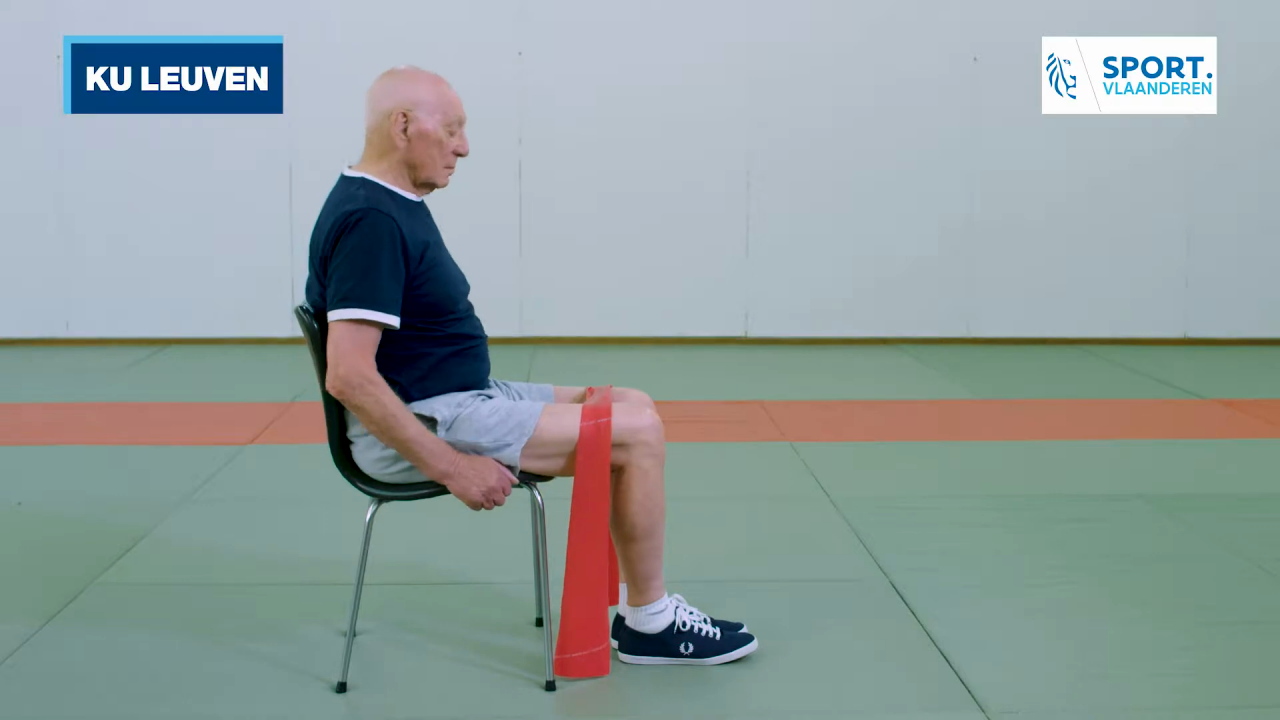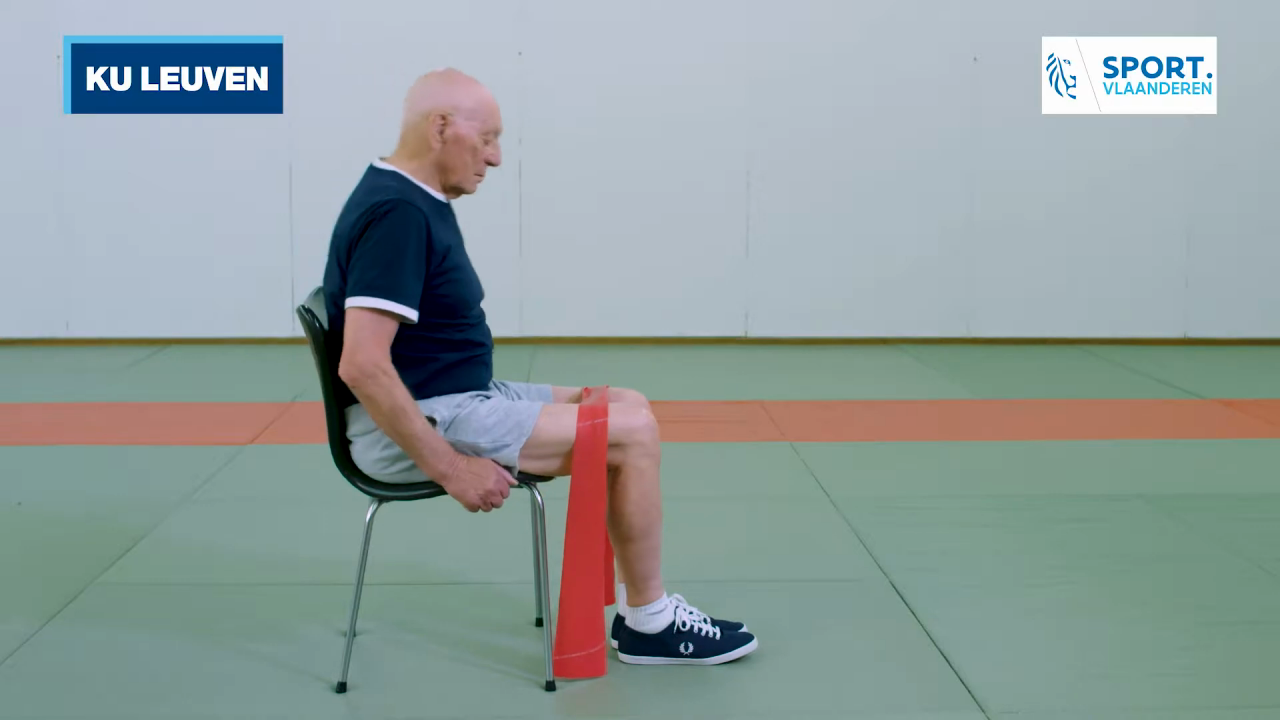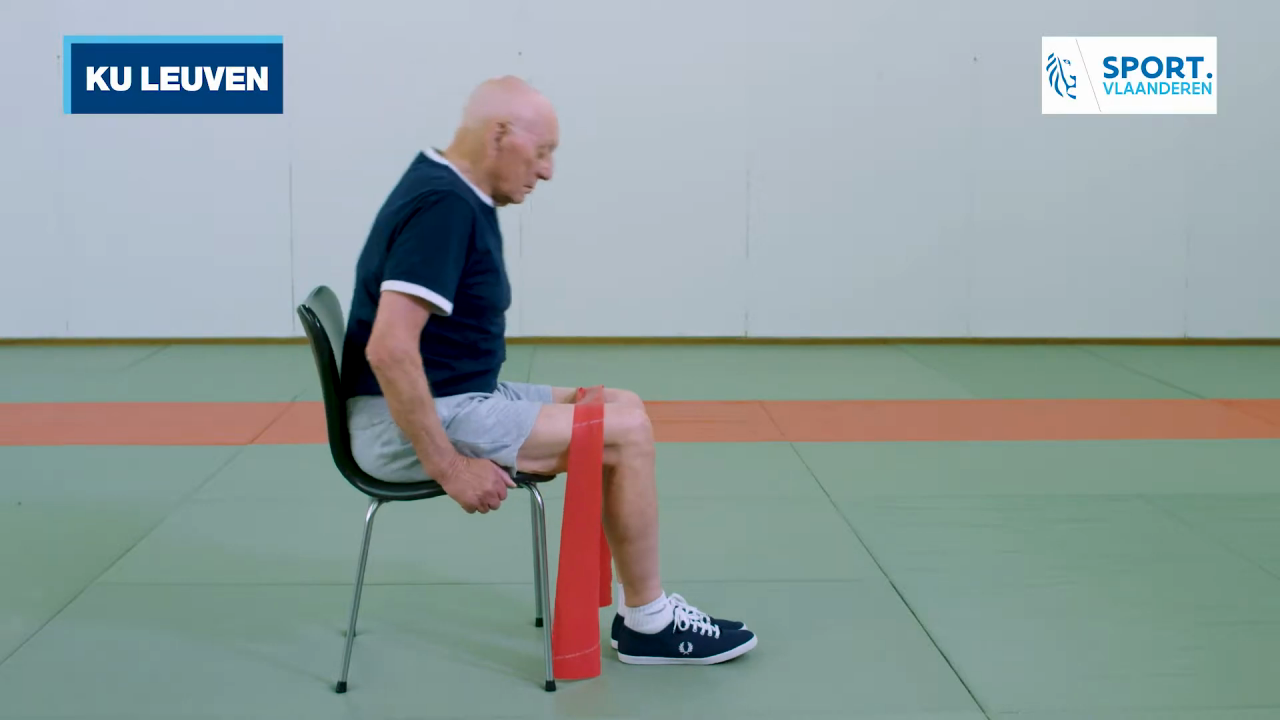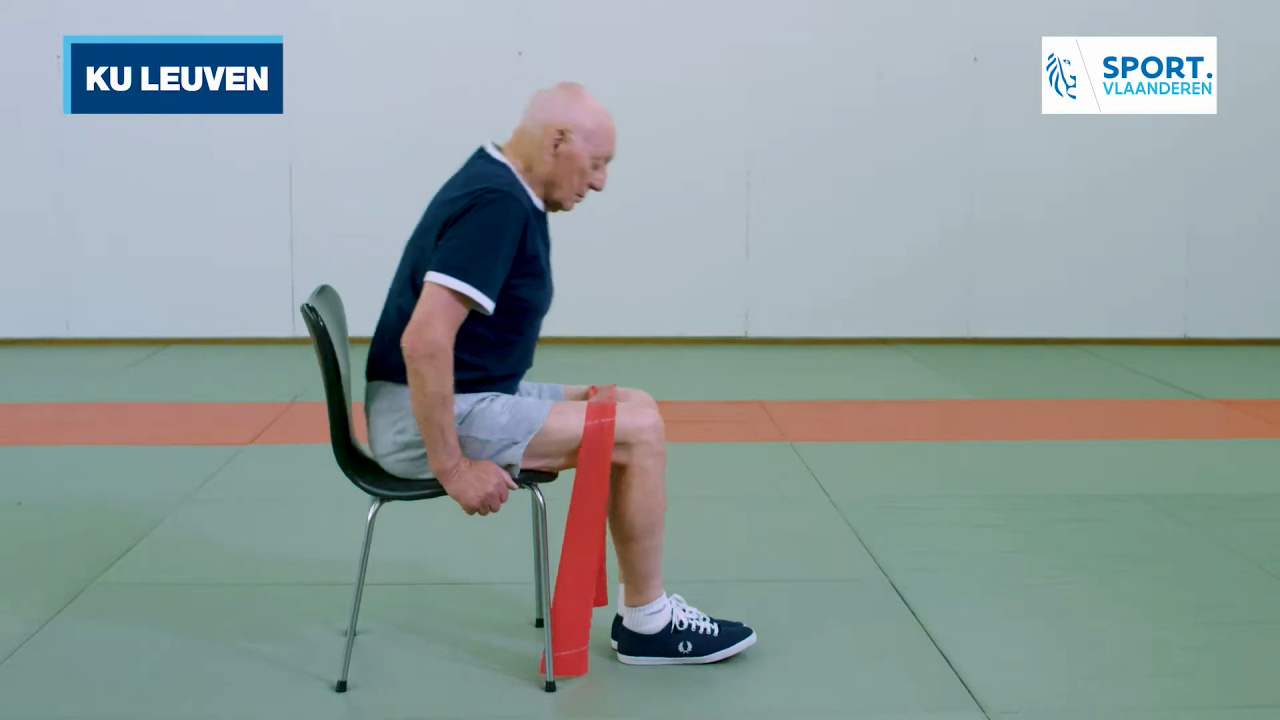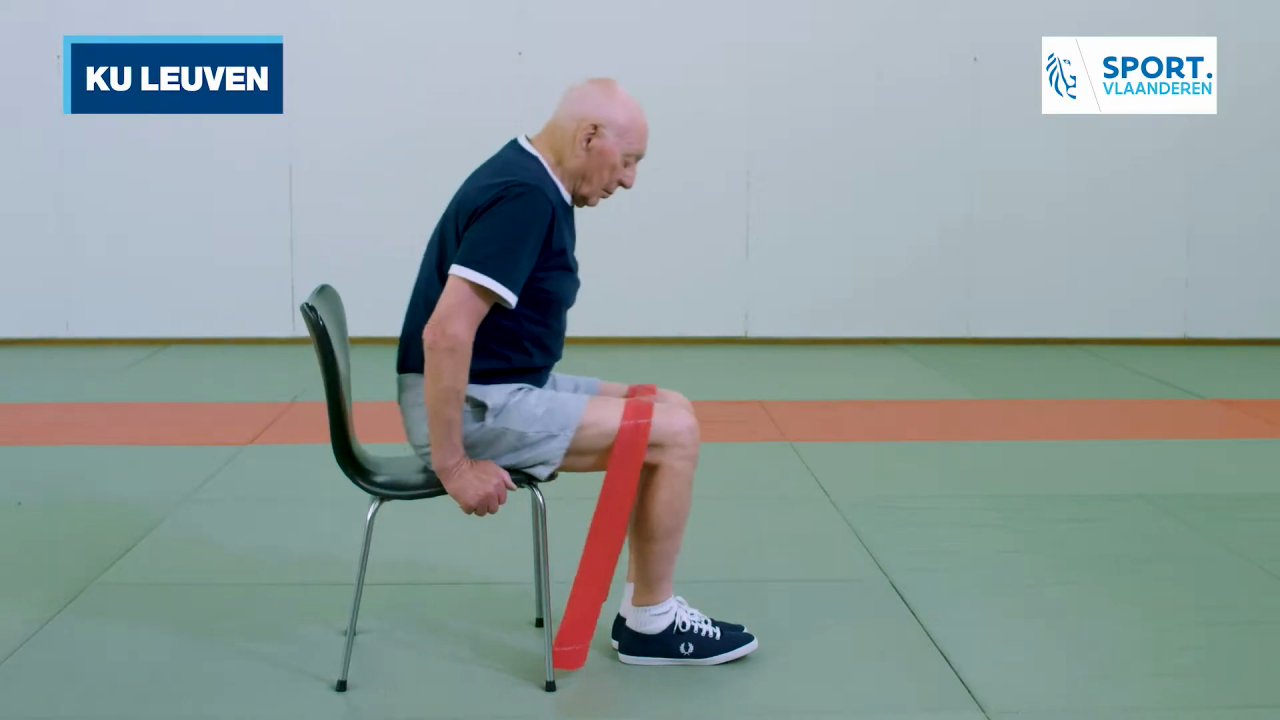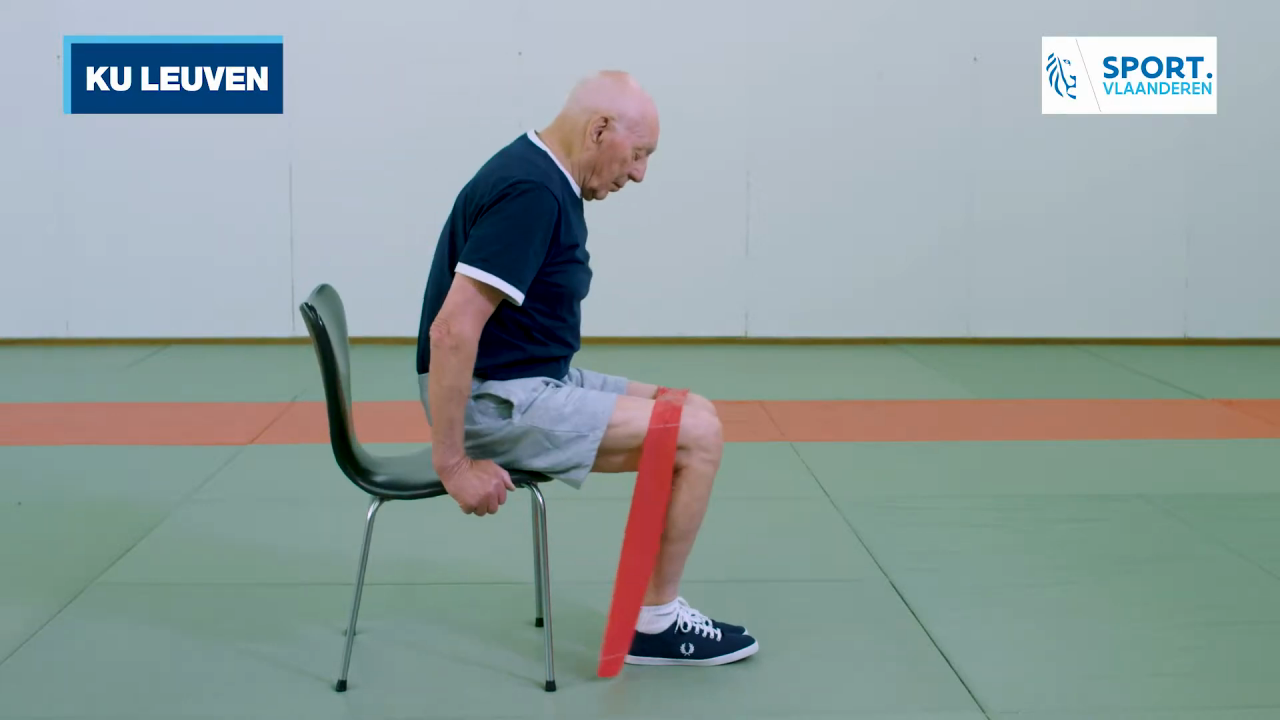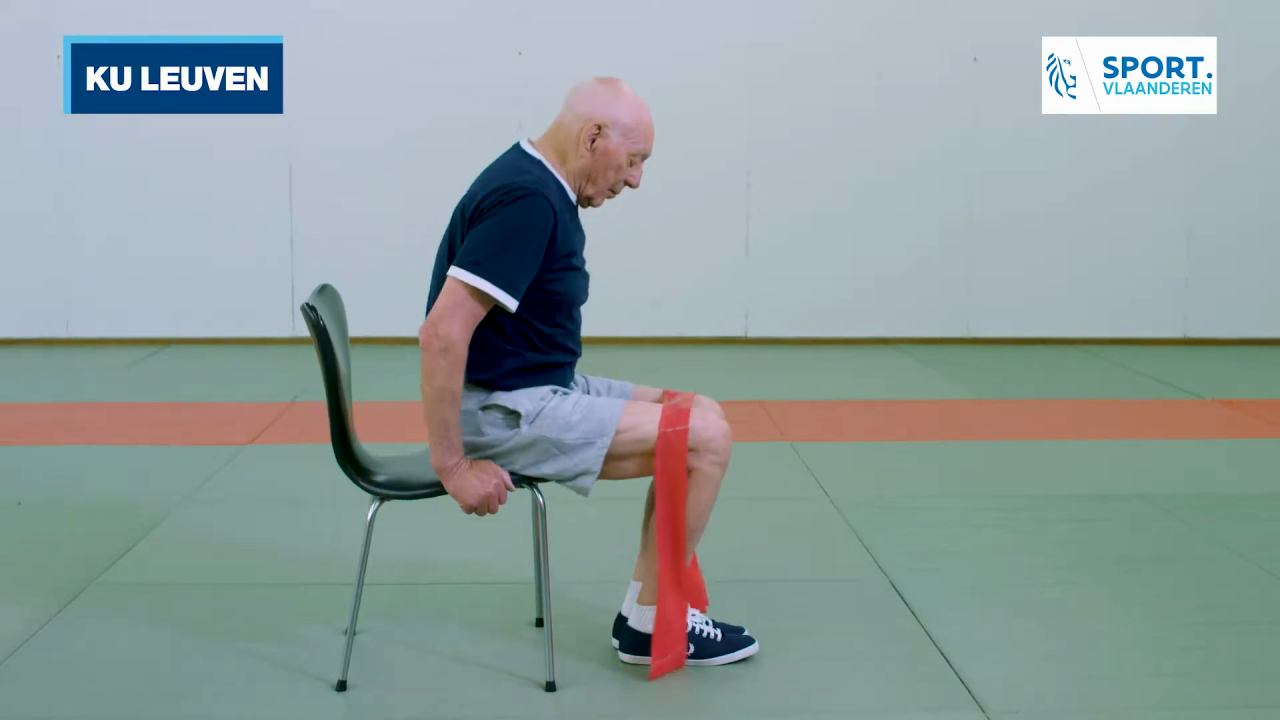
dt=0.2s
person 1, frame 1
left shoulder: (393, 203)
right shoulder: (372, 218)
right elbow: (348, 376)
right wrist: (449, 466)
left hip: (459, 400)
right hip: (425, 424)
left knee: (632, 408)
right knee: (636, 434)
left ankle: (642, 607)
right ankle: (651, 623)
person 1, frame 2
left shoulder: (415, 199)
right shoulder: (398, 212)
right elbow: (363, 364)
right wrist: (449, 467)
left hip: (458, 399)
right hip: (419, 423)
left knee: (628, 408)
right knee: (632, 434)
left ankle: (642, 608)
right ankle: (651, 623)
person 1, frame 3
left shoulder: (455, 193)
right shoulder: (445, 206)
right elbow: (390, 348)
right wrist: (447, 466)
left hip: (458, 399)
right hip: (412, 424)
left knee: (624, 408)
right knee: (625, 434)
left ankle: (644, 608)
right ankle: (650, 624)
person 1, frame 4
left shoulder: (502, 188)
right shoulder: (497, 203)
right elbow: (424, 340)
right wrist: (451, 466)
left hip: (476, 396)
right hip: (430, 415)
left knee: (637, 410)
right knee: (638, 433)
left ankle: (641, 609)
right ankle: (648, 623)
person 1, frame 5
left shoulder: (529, 181)
right shoulder: (524, 197)
right elbow: (446, 333)
right wrist: (452, 464)
left hip: (509, 388)
right hip: (473, 406)
left knee: (672, 411)
right knee: (672, 435)
left ankle: (644, 607)
right ankle: (651, 623)
person 1, frame 6
left shoulder: (538, 176)
right shoulder: (531, 192)
right elbow: (451, 331)
right wrist: (452, 464)
left hip: (535, 382)
right hip: (498, 401)
left knee: (694, 416)
right knee: (697, 437)
left ankle: (648, 607)
right ankle: (654, 622)
person 1, frame 7
left shoulder: (538, 186)
right shoulder: (528, 201)
right elbow: (442, 334)
right wrist: (451, 465)
left hip: (539, 390)
right hip: (502, 412)
left knee: (703, 418)
right knee: (705, 440)
left ankle: (648, 608)
right ankle: (653, 621)
